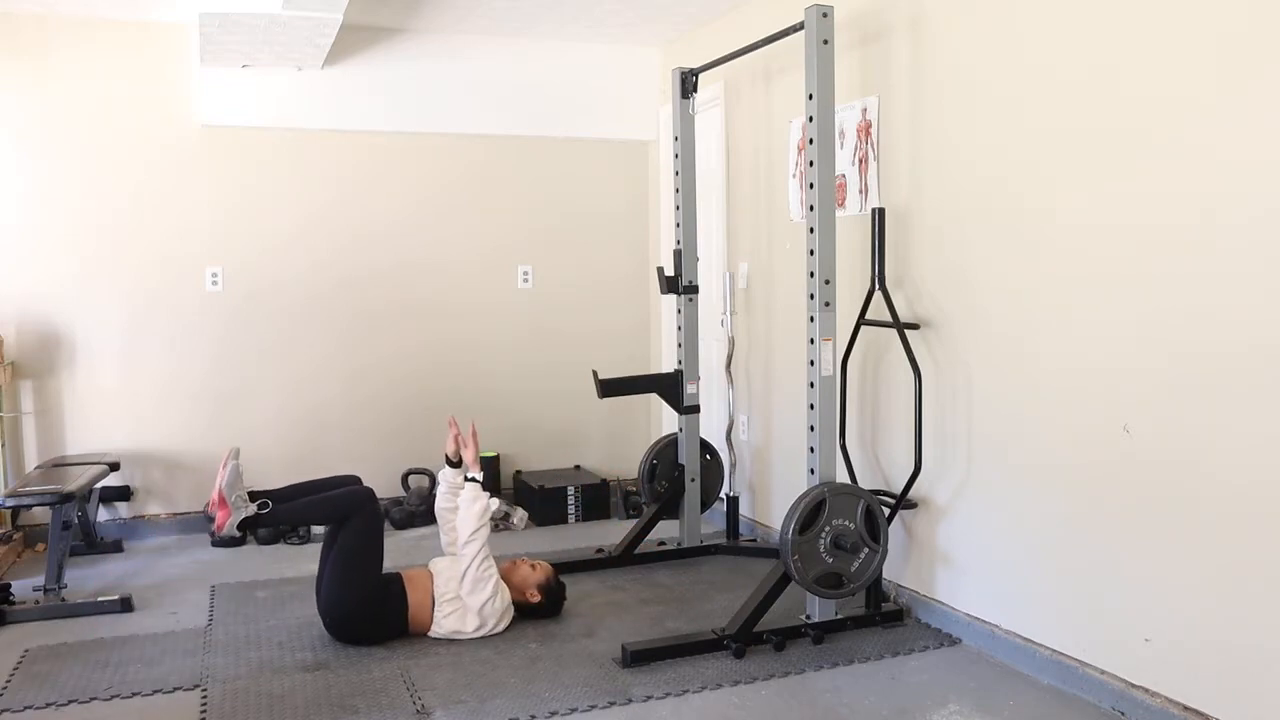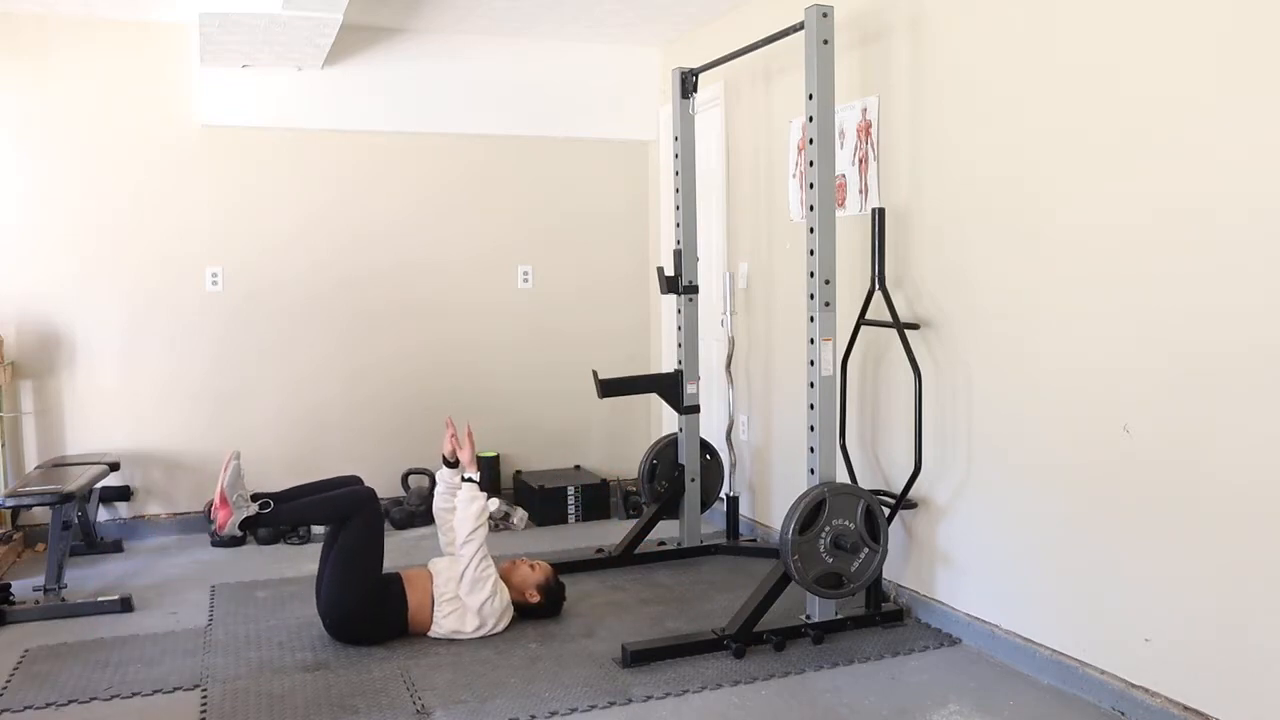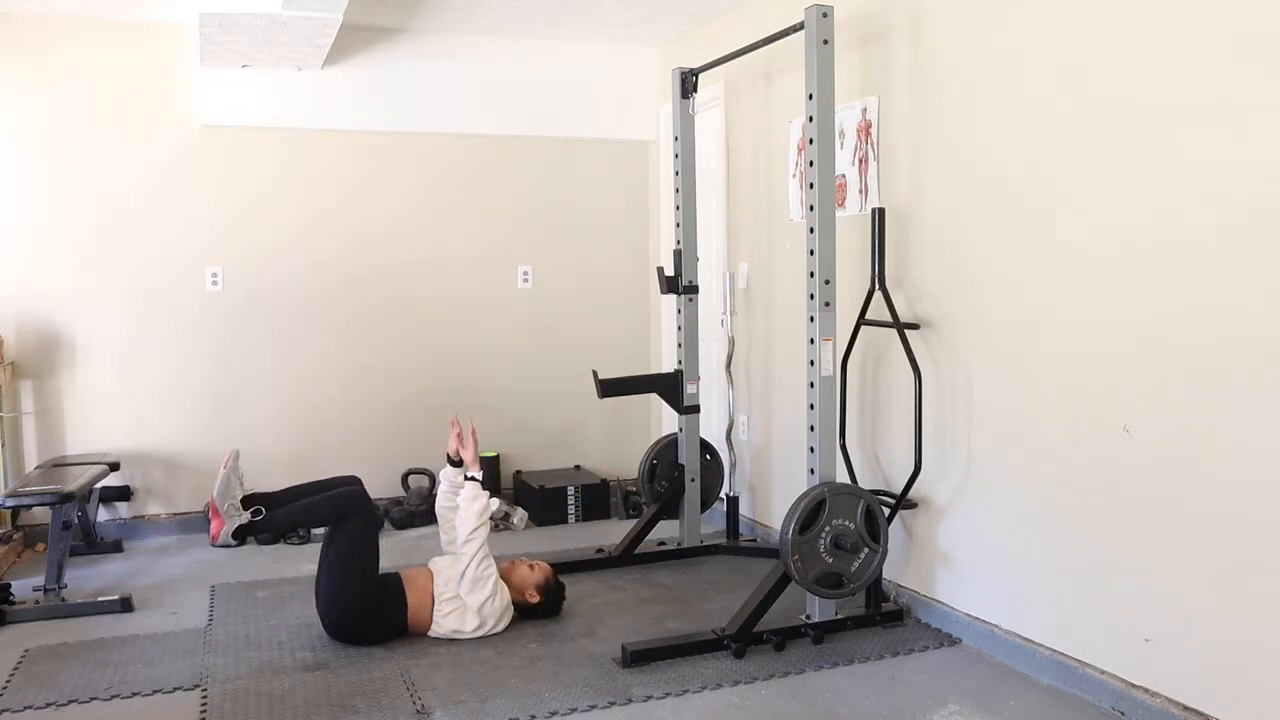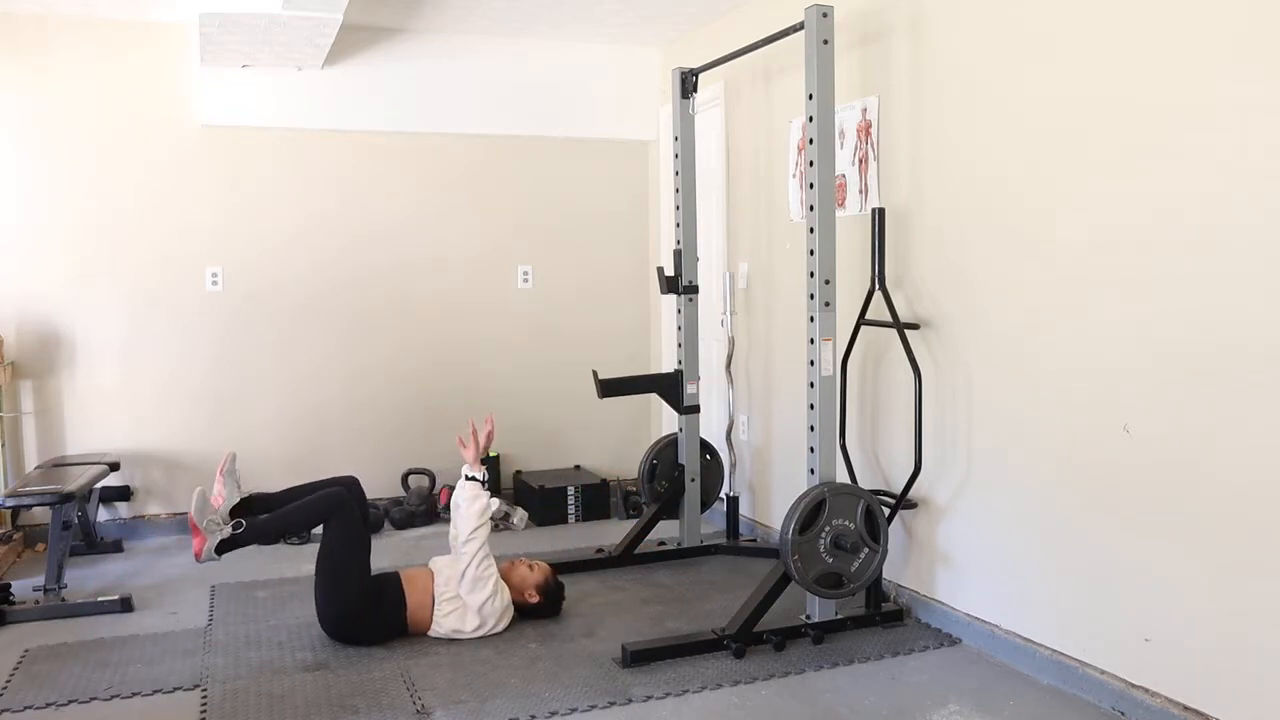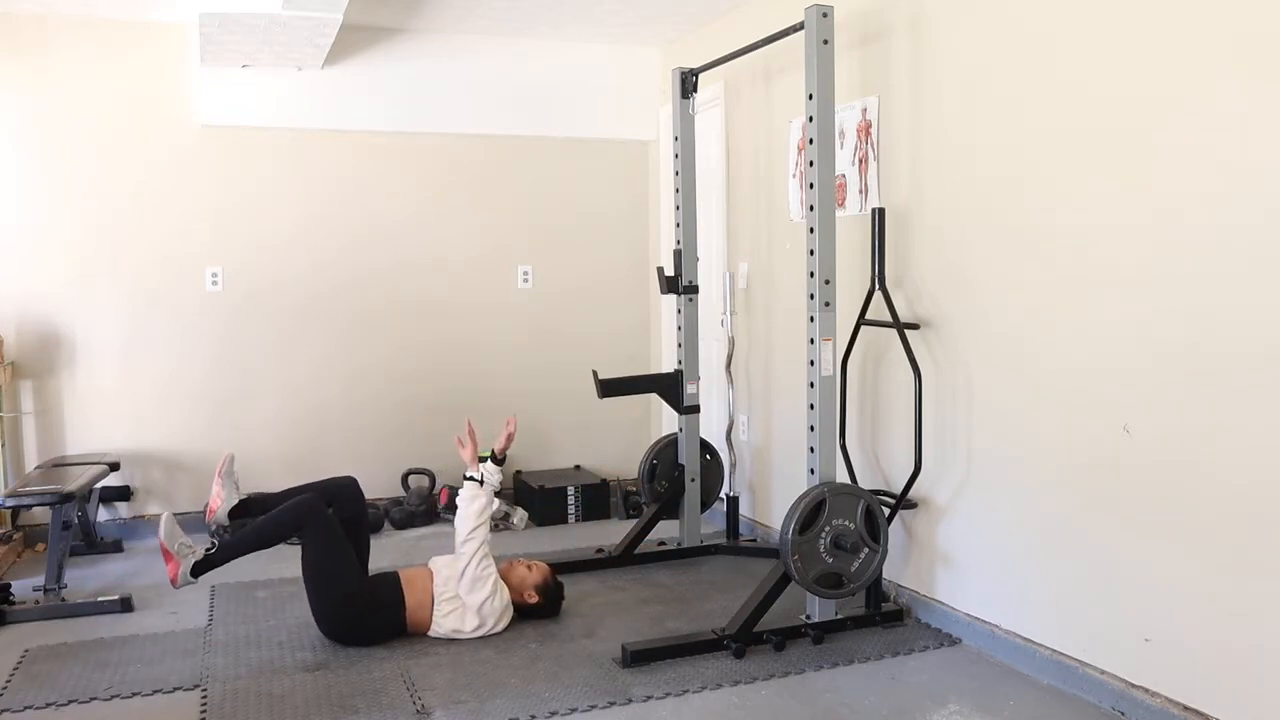
dt=0.3s
person 1, frame 1
left shoulder: (493, 605)
right shoulder: (483, 578)
left elbow: (472, 540)
right elbow: (454, 528)
left wrist: (474, 473)
right wrist: (454, 463)
left hip: (355, 613)
right hip: (351, 603)
left knee: (362, 500)
right knee: (350, 486)
left ankle: (245, 518)
right ankle: (247, 504)
person 1, frame 2
left shoulder: (493, 606)
right shoulder: (482, 580)
left elbow: (471, 542)
right elbow: (452, 529)
left wrist: (470, 473)
right wrist: (450, 463)
left hip: (355, 614)
right hip: (348, 601)
left knee: (363, 498)
right knee: (353, 485)
left ankle: (247, 518)
right ankle: (250, 505)
person 1, frame 3
left shoulder: (493, 605)
right shoulder: (483, 580)
left elbow: (473, 540)
right elbow: (453, 528)
left wrist: (473, 471)
right wrist: (454, 462)
left hip: (354, 615)
right hip: (350, 602)
left knee: (356, 501)
right knee: (350, 487)
left ankle: (241, 525)
right ankle: (246, 504)
person 1, frame 4
left shoulder: (495, 604)
right shoulder: (484, 581)
left elbow: (474, 542)
right elbow: (466, 535)
left wrist: (475, 470)
right wrist: (476, 462)
left hip: (355, 616)
right hip: (362, 600)
left knee: (337, 502)
right knee: (348, 488)
left ankle: (223, 540)
right ankle: (236, 506)
person 1, frame 5
left shoulder: (493, 604)
right shoulder: (486, 580)
left elbow: (473, 539)
right elbow: (474, 539)
left wrist: (473, 469)
right wrist: (496, 459)
left hip: (355, 615)
right hip: (362, 595)
left knee: (309, 509)
right knee: (346, 489)
left ankle: (196, 564)
right ankle: (235, 507)
